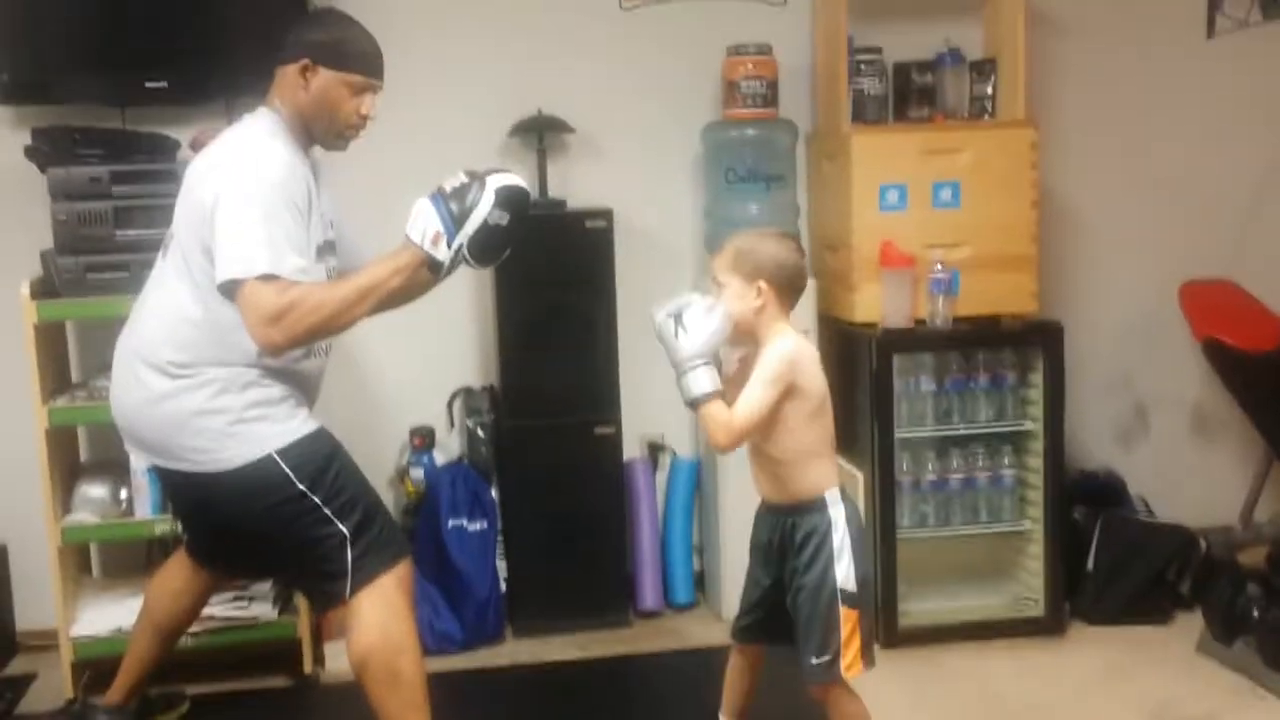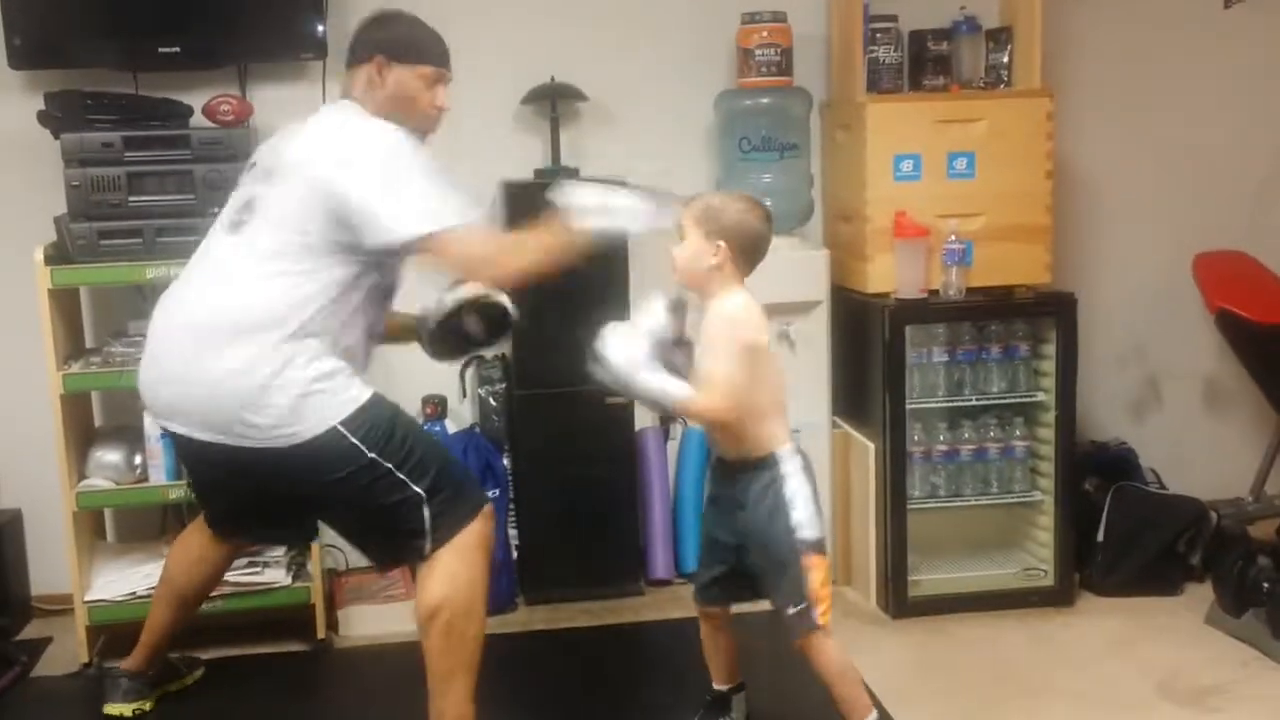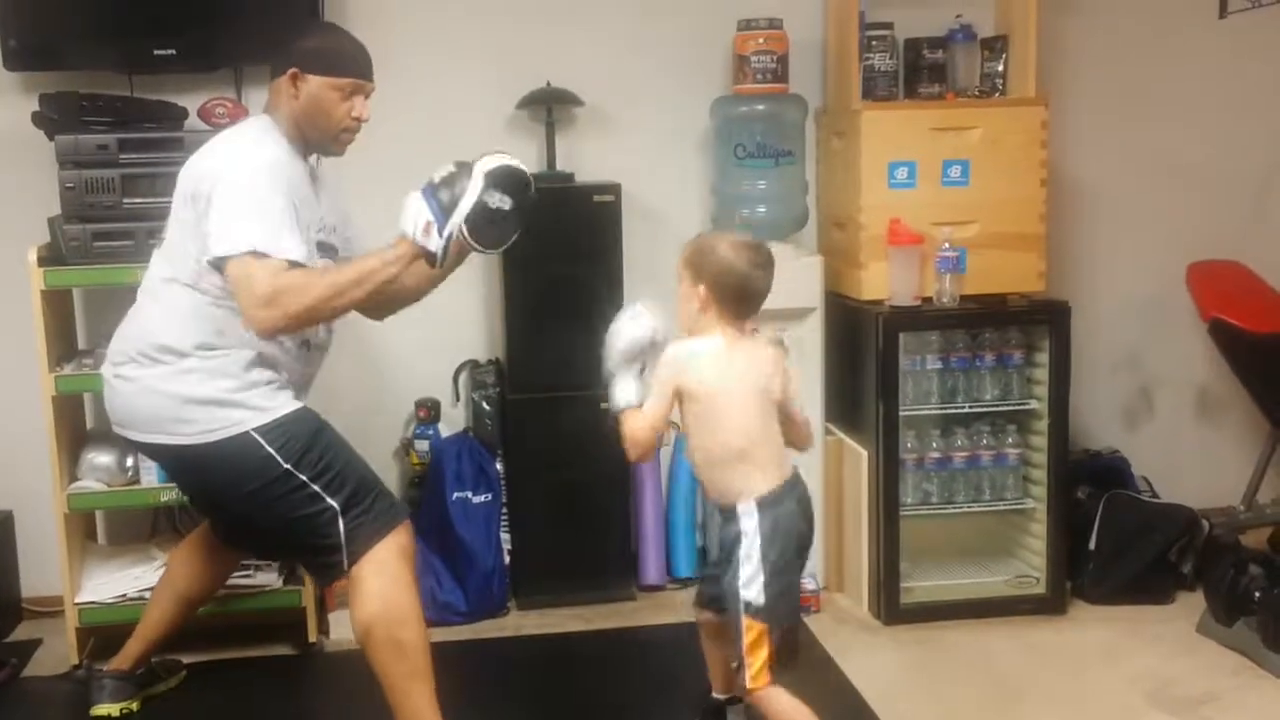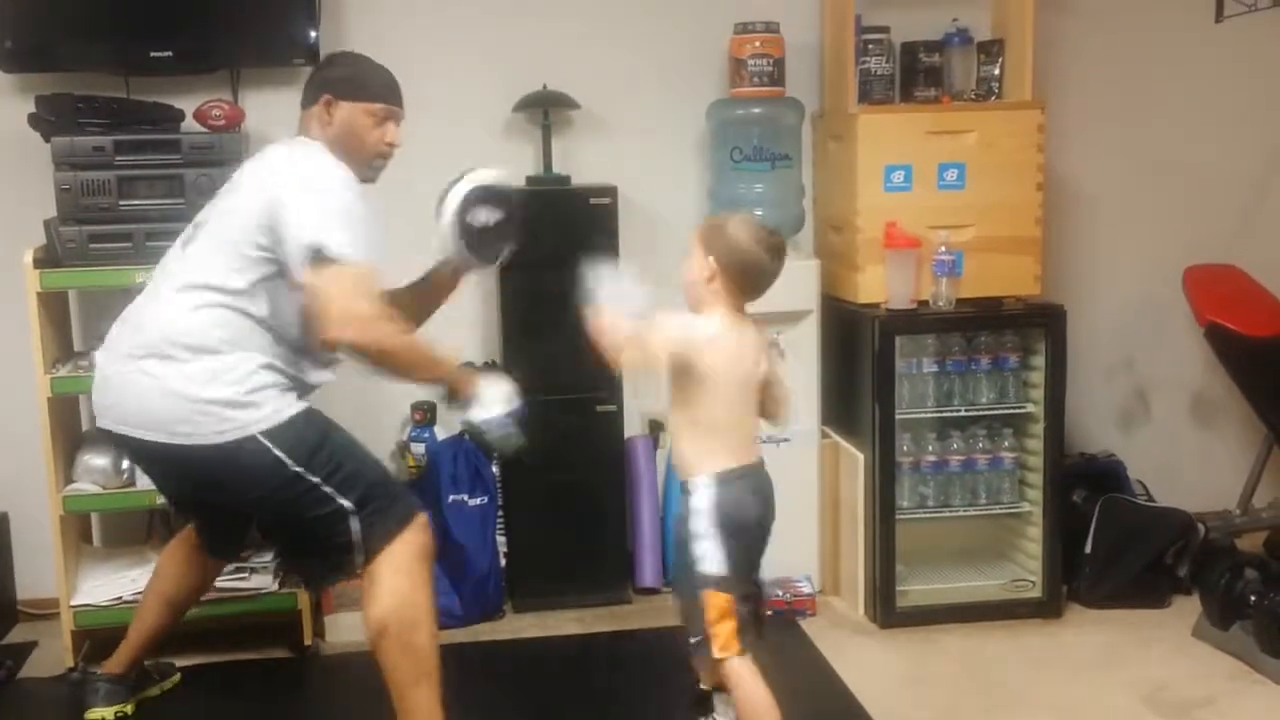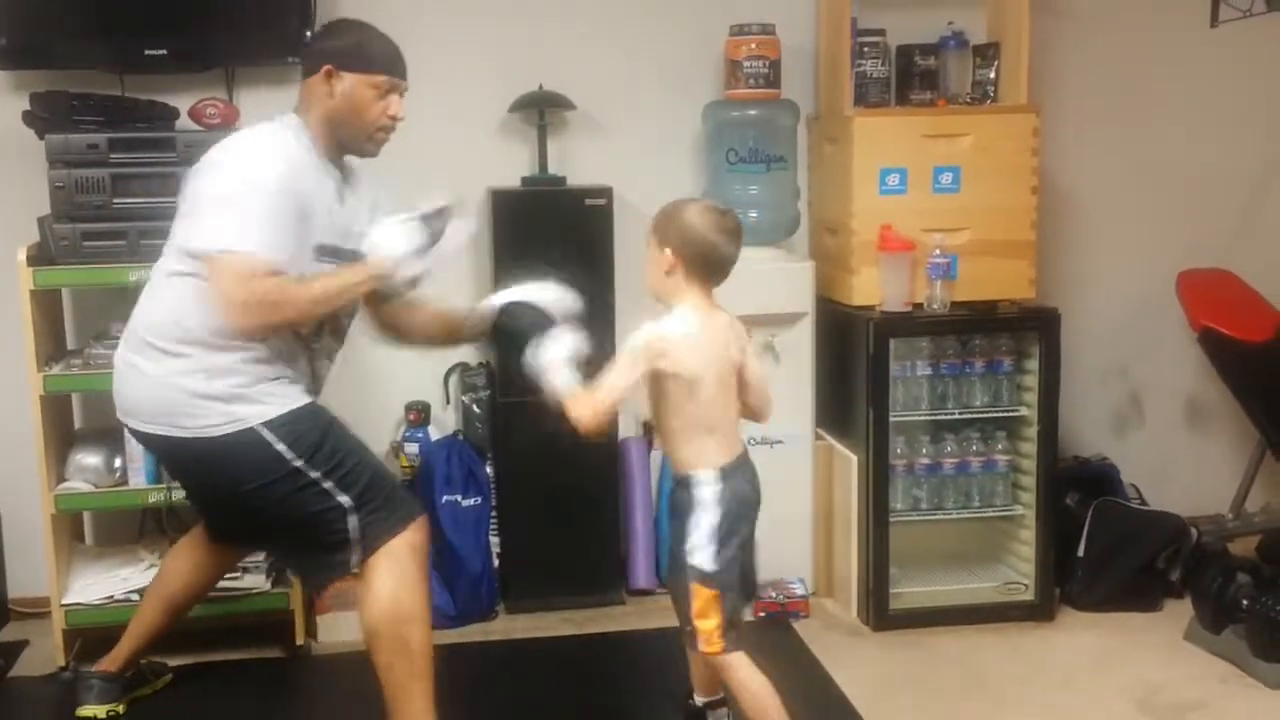
dt=1s
person 1, frame 1
left shoulder: (279, 160)
right shoulder: (262, 162)
left elbow: (347, 290)
right elbow: (274, 322)
left wrist: (442, 250)
right wrist: (419, 252)
left hip: (172, 403)
right hip: (218, 413)
left knee: (215, 554)
right knee: (380, 572)
person 1, frame 2
left shoulder: (309, 143)
right shoulder: (370, 147)
right elbow: (494, 266)
left wrist: (419, 328)
right wrist: (588, 221)
left hip: (182, 373)
right hip: (264, 388)
left knee: (230, 521)
right knee: (461, 527)
person 1, frame 3
left shoulder: (295, 174)
right shoulder: (252, 161)
left elbow: (372, 297)
right elbow: (271, 307)
left wrist: (459, 241)
right wrist: (408, 246)
left hip: (168, 392)
right hip: (203, 398)
left knee: (237, 525)
right knee: (381, 543)
person 1, frame 4
left shoulder: (275, 178)
right shoulder: (318, 179)
left elbow: (384, 313)
right elbow: (352, 326)
left wrist: (460, 261)
right wrist: (469, 384)
right hip: (205, 403)
left knee: (221, 529)
right knee: (400, 539)
person 1, frame 5
left shoulder: (340, 185)
right shoulder: (265, 162)
left elbow: (397, 319)
right elbow: (250, 309)
left wrist: (487, 316)
right wrist: (378, 268)
left hip: (178, 395)
right hip: (213, 394)
left knee: (233, 527)
right knee: (394, 537)
person 2, frame 1
left shoulder: (786, 353)
right shoulder: (759, 352)
left elbow: (725, 434)
right elbow: (728, 413)
left wrist: (695, 363)
right wrist: (694, 354)
left hip: (817, 526)
right hip: (775, 520)
left knee: (825, 677)
right knee: (747, 640)
person 2, frame 2
left shoulder: (731, 313)
right shoulder: (726, 310)
left elbow: (719, 411)
left wrist: (643, 378)
right wrist: (659, 362)
left hip: (775, 480)
right hip: (730, 477)
left knee: (807, 625)
right knee: (710, 604)
person 2, frame 3
left shoulder: (680, 358)
right shoulder: (770, 354)
left elbow: (637, 444)
right elbow: (802, 437)
left wrist: (624, 376)
left hip: (757, 522)
right hip: (784, 503)
left knee: (756, 678)
right knee: (713, 616)
person 2, frame 4
left shoulder: (688, 331)
right shoulder: (754, 340)
left elbow: (615, 344)
right elbow: (775, 410)
left wrist: (601, 297)
left hip: (715, 502)
right hip: (746, 488)
left knee: (725, 650)
right knee: (702, 618)
person 2, frame 5
left shoulder: (658, 338)
right shoulder: (731, 328)
left elbow: (590, 418)
right elbow: (758, 405)
left wrist: (556, 375)
left hip: (709, 494)
right hip: (729, 479)
left knee: (720, 645)
right knee: (697, 615)
